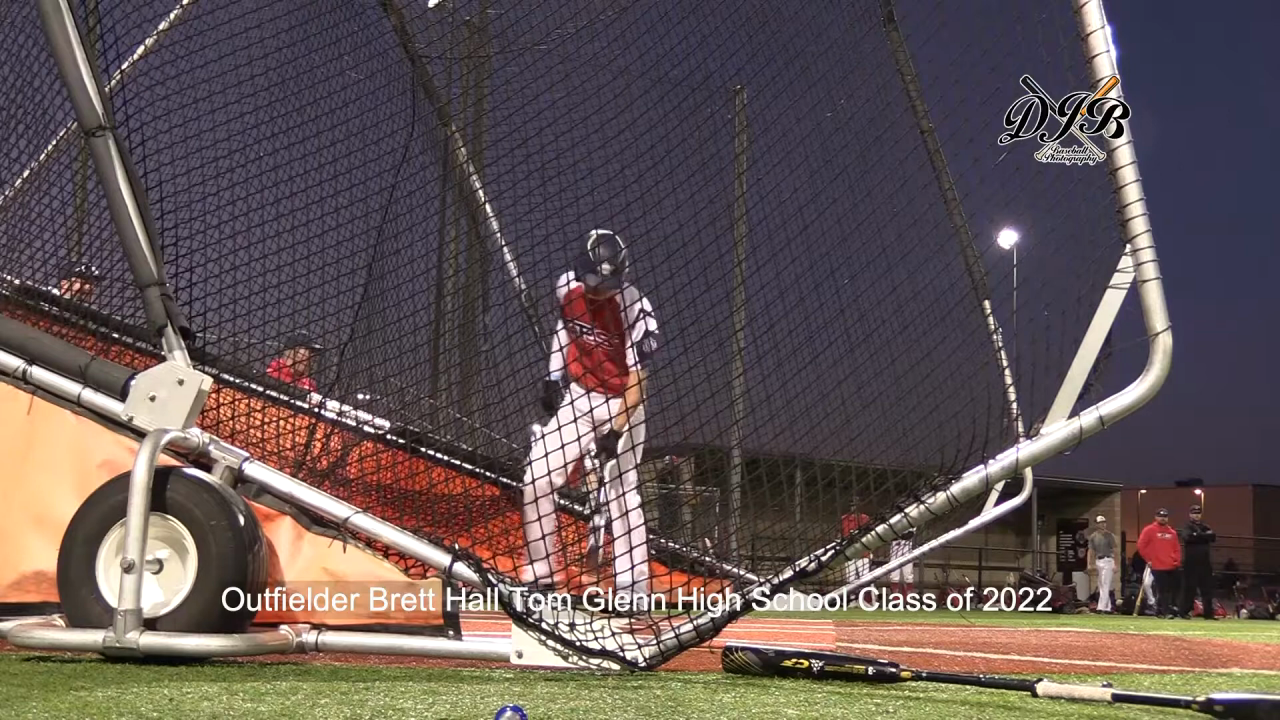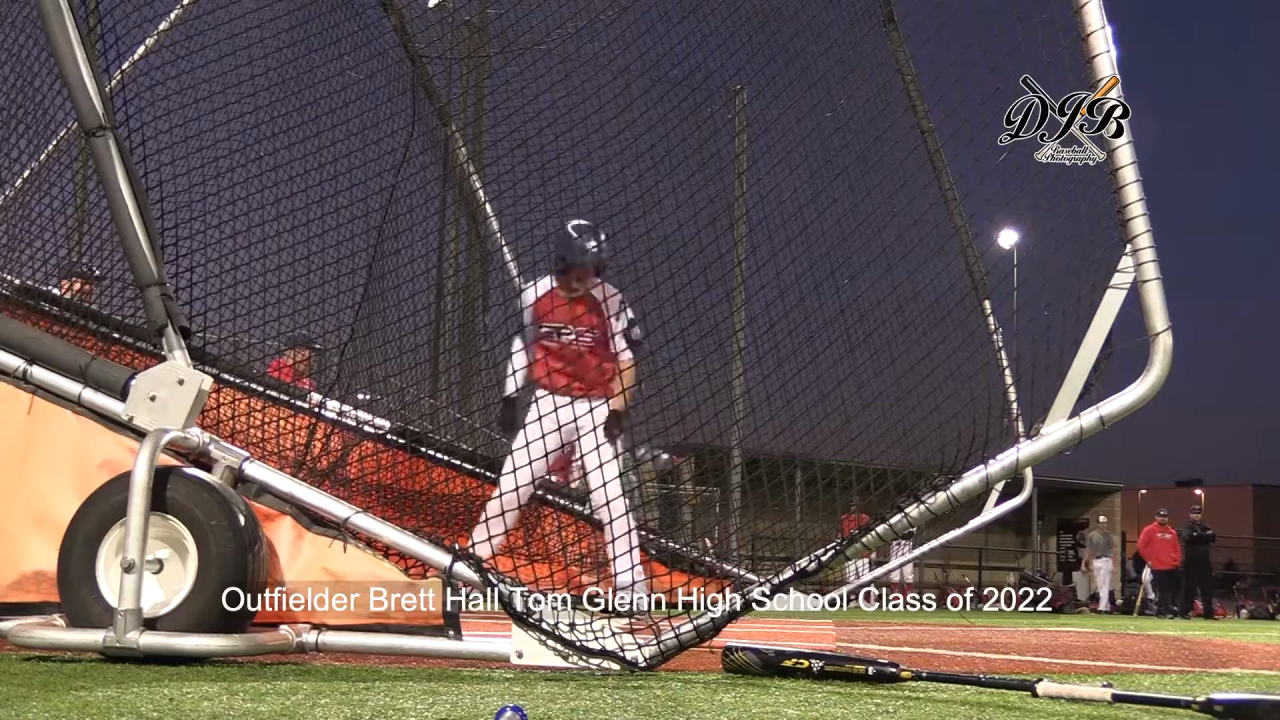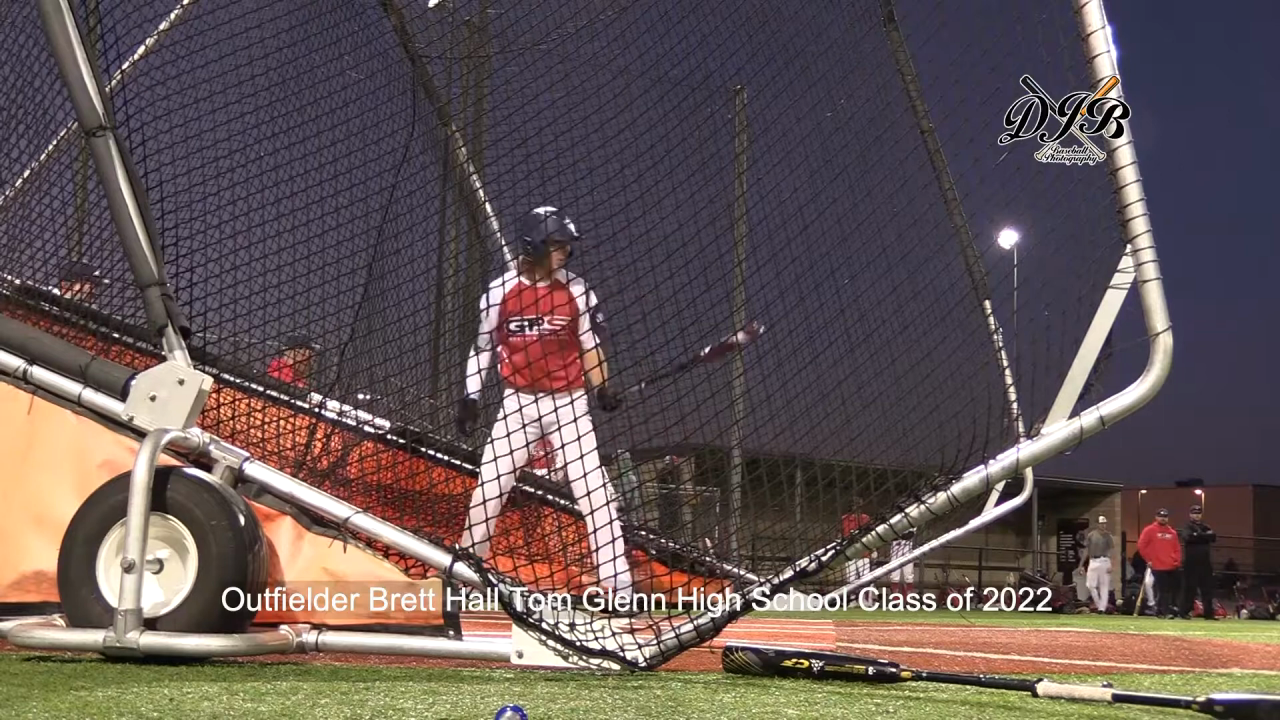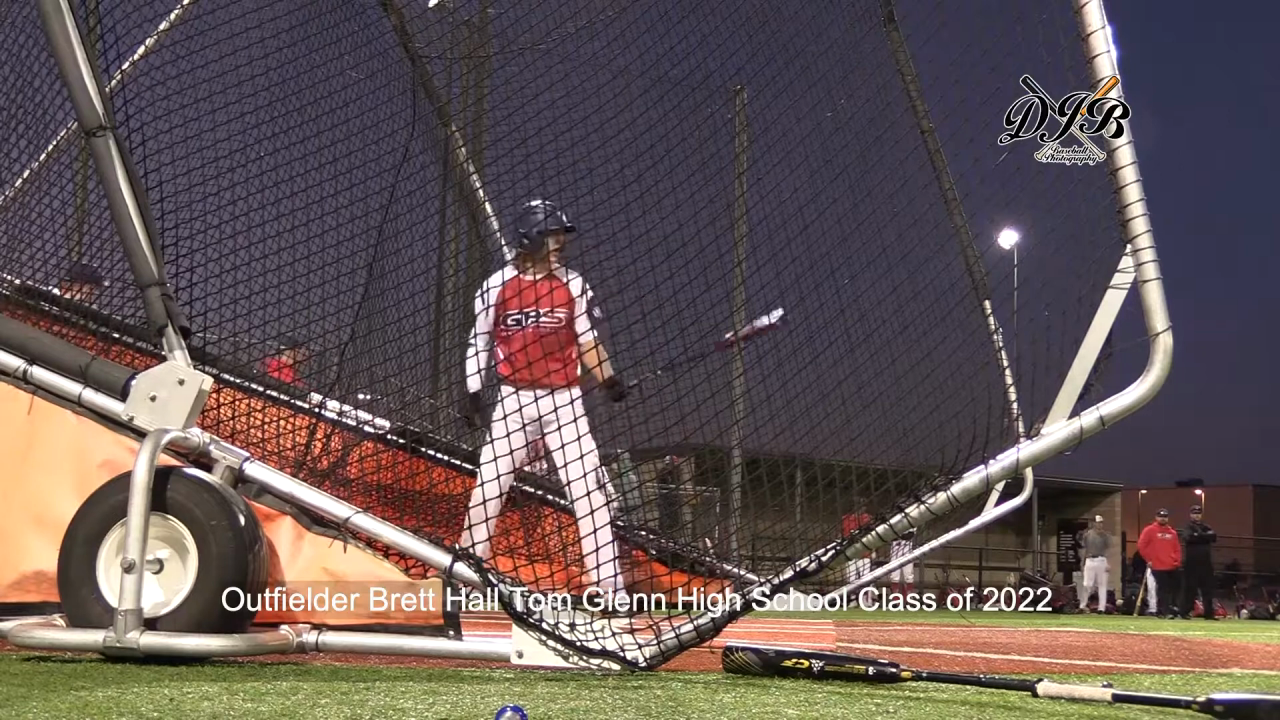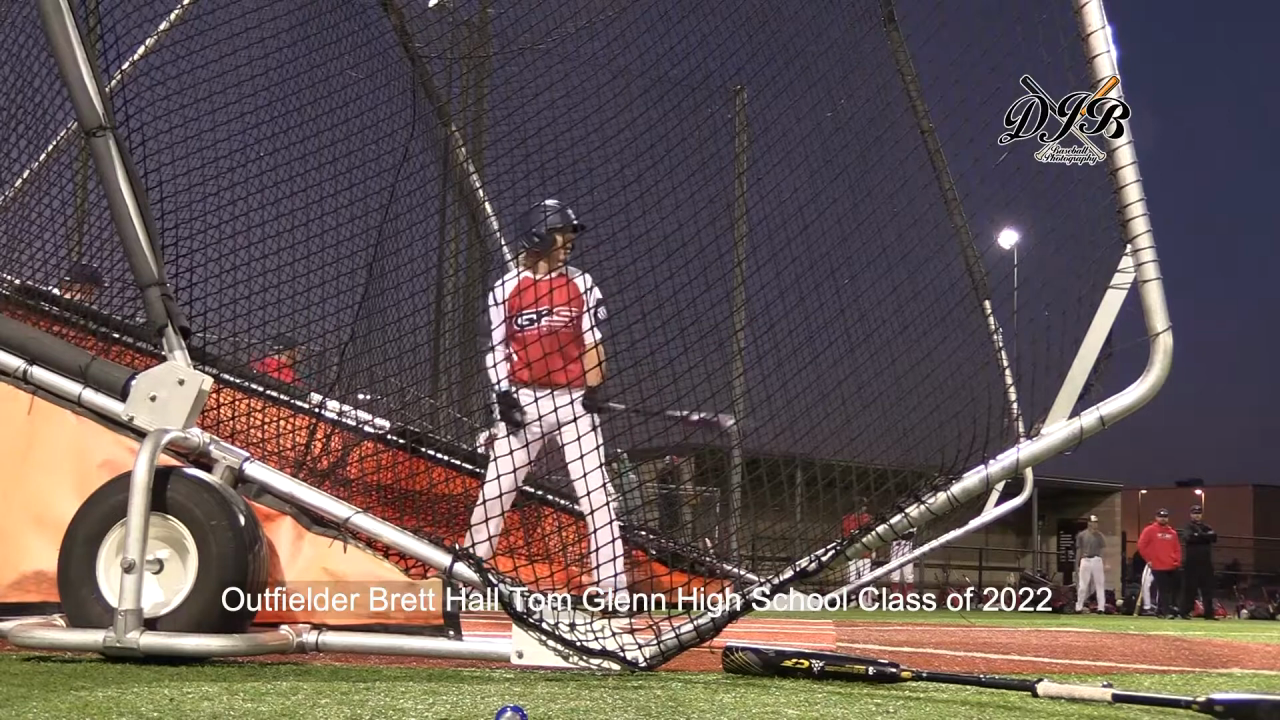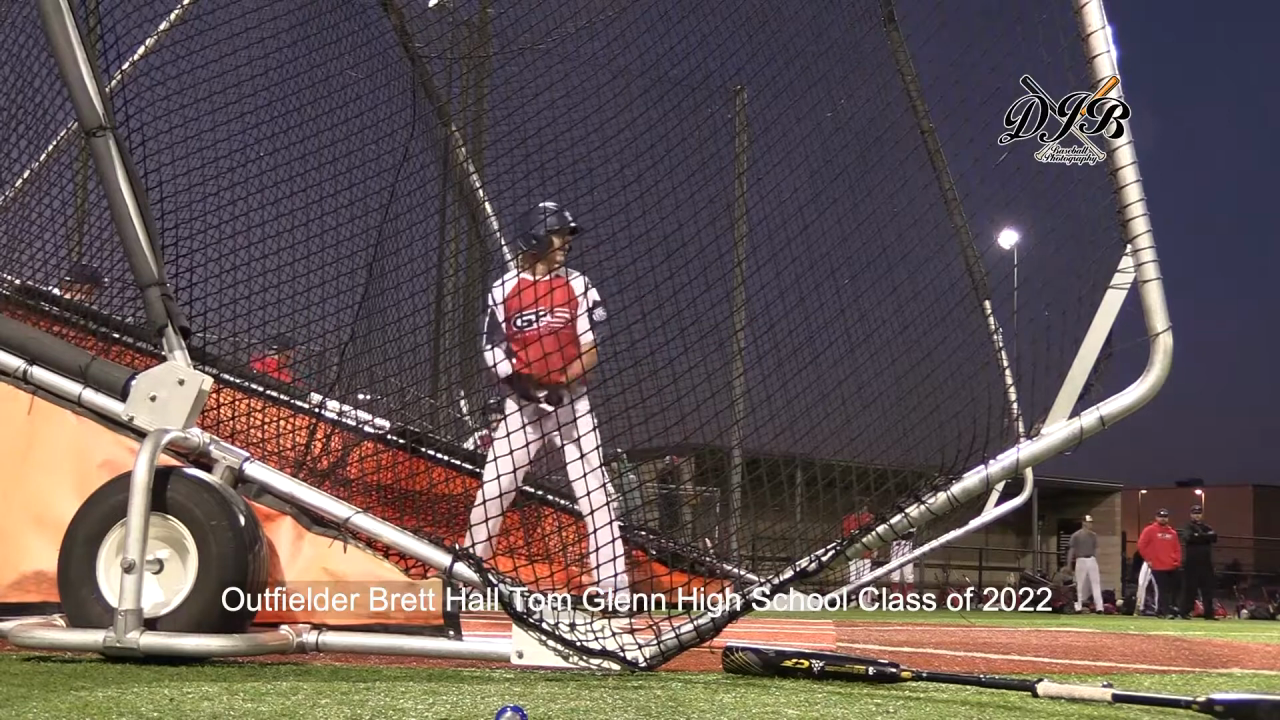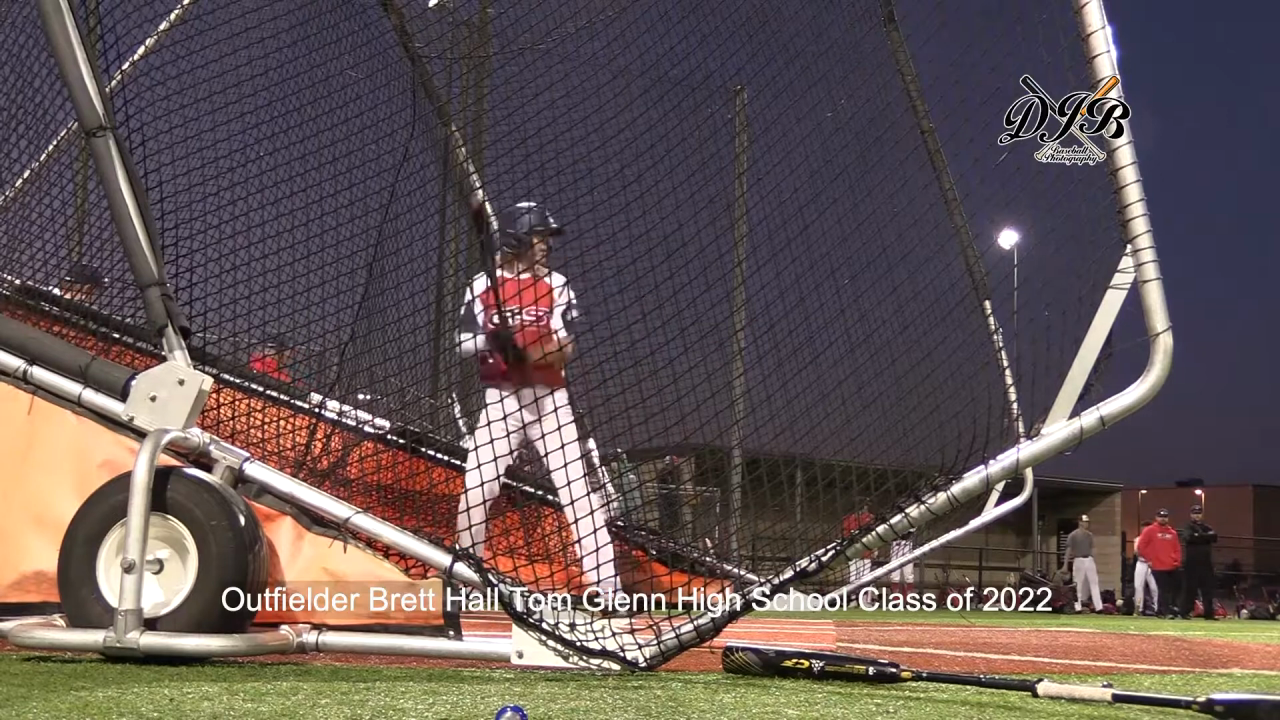
dt=0.2s
person 1, frame 1
left shoulder: (635, 310)
right shoulder: (566, 287)
left elbow: (638, 378)
left wrist: (617, 430)
right wrist: (553, 378)
left hip: (622, 406)
right hip: (578, 396)
left knee: (622, 496)
right knee: (539, 478)
left ankle: (630, 588)
right ankle: (539, 573)
person 1, frame 2
left shoulder: (610, 303)
right shoulder: (535, 294)
left elbow: (625, 361)
right elbow: (526, 345)
left wrist: (619, 409)
right wrist: (511, 393)
left hip: (594, 408)
right hip: (547, 403)
left knee: (609, 494)
right knee: (510, 486)
left ankle: (630, 586)
person 1, frame 3
left shoulder: (576, 290)
right shoulder: (501, 290)
left elbow: (589, 345)
right elbow: (483, 345)
left wrist: (602, 387)
right wrist: (471, 397)
left hip: (567, 402)
right hip: (518, 403)
left knee: (593, 489)
right knee: (489, 489)
left ankle: (618, 583)
person 1, frame 4
left shoulder: (573, 285)
right shoulder: (497, 287)
left elbow: (587, 341)
right elbow: (479, 343)
left wrist: (608, 379)
right wrist: (474, 393)
left hip: (565, 401)
right hip: (514, 400)
left knee: (588, 490)
right knee: (489, 489)
left ankle: (610, 584)
person 1, frame 5
left shoulder: (581, 284)
right shoulder: (507, 288)
left elbow: (592, 344)
right elbow: (496, 349)
left wrist: (595, 389)
right wrist: (503, 395)
left hip: (572, 400)
right hip: (525, 400)
left knee: (596, 490)
right knee: (496, 487)
left ankle: (613, 586)
person 1, frame 6
left shoulder: (578, 286)
right shoulder: (506, 288)
left elbow: (589, 347)
right elbow: (494, 351)
left wrist: (568, 379)
right wrist: (514, 377)
left hip: (571, 401)
right hip: (522, 403)
left knee: (594, 490)
right knee: (493, 489)
left ankle: (614, 585)
person 1, frame 7
left shoulder: (556, 285)
right shoulder: (483, 286)
left elbow: (564, 349)
right elbow: (465, 344)
left wrist: (523, 351)
right wrist: (490, 338)
left hip: (549, 399)
right hip: (499, 400)
left knee: (576, 487)
right knee: (476, 488)
left ankle: (604, 582)
